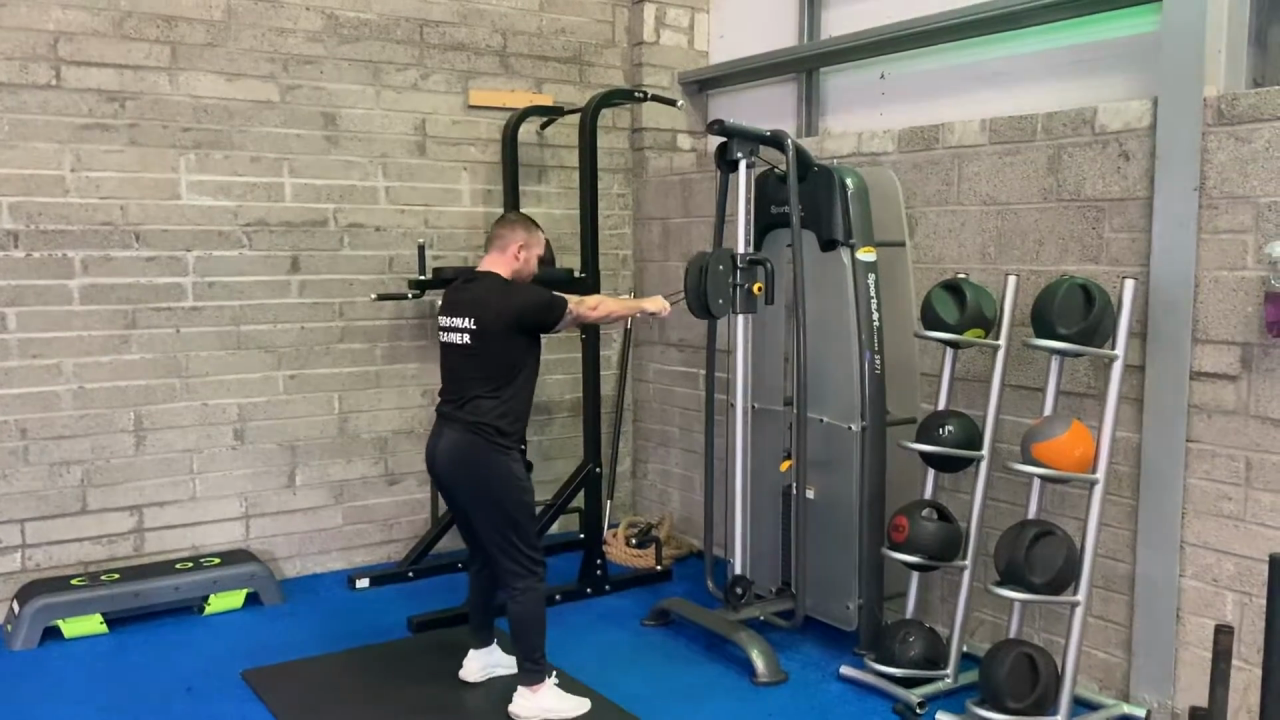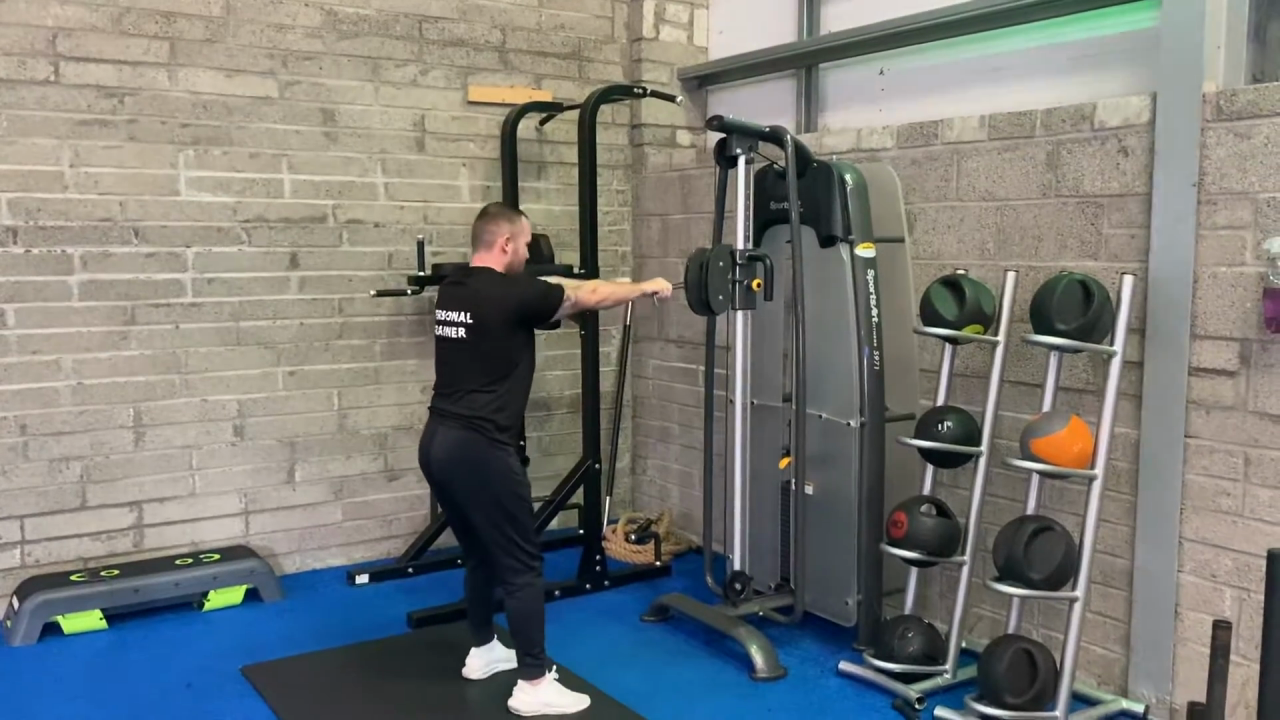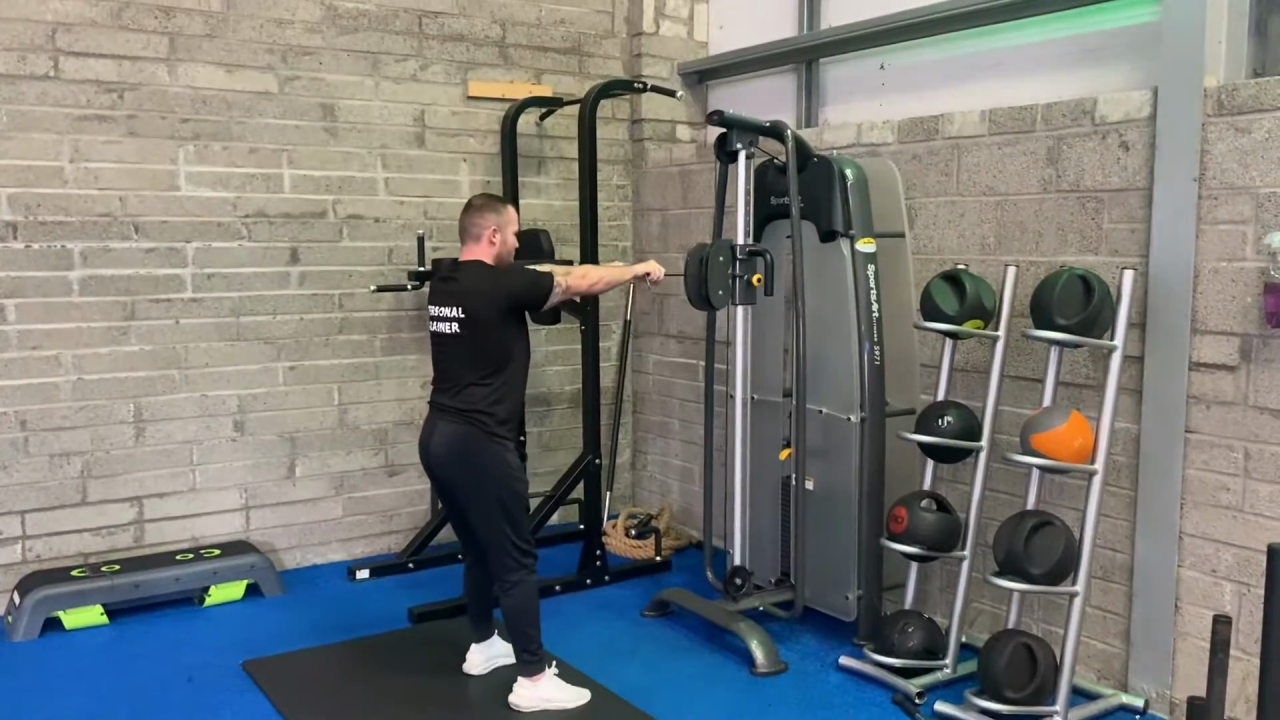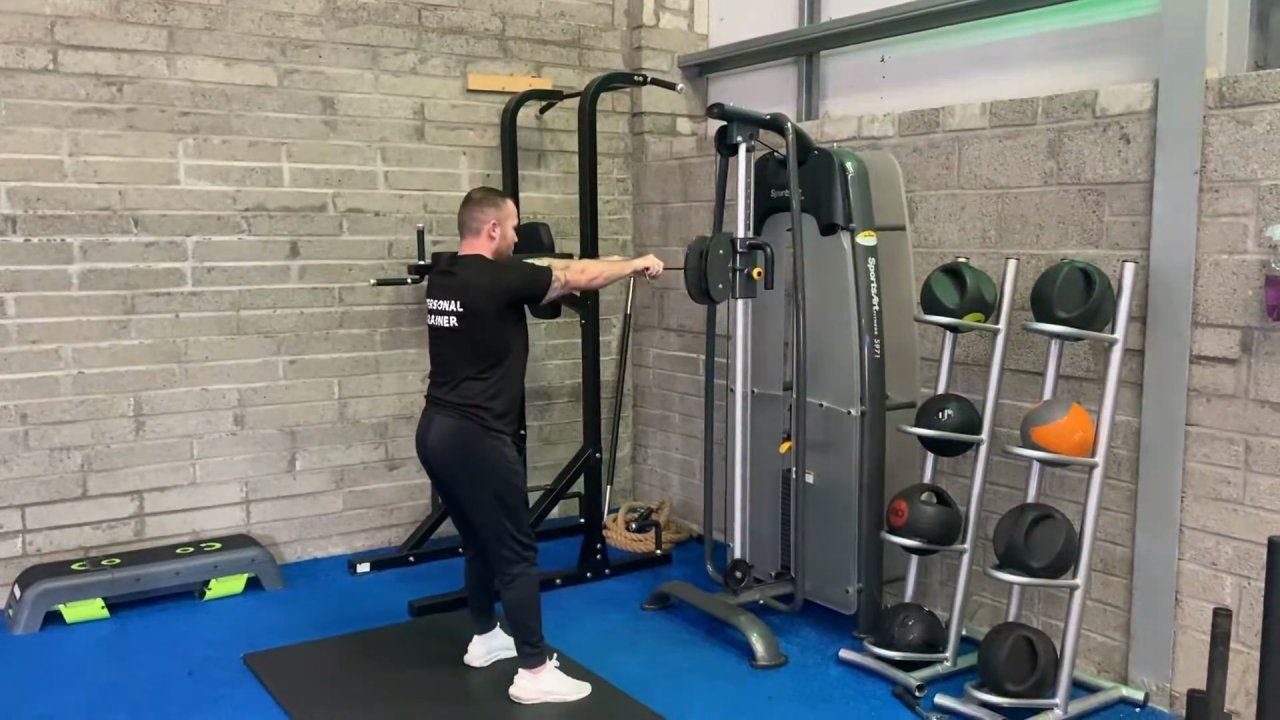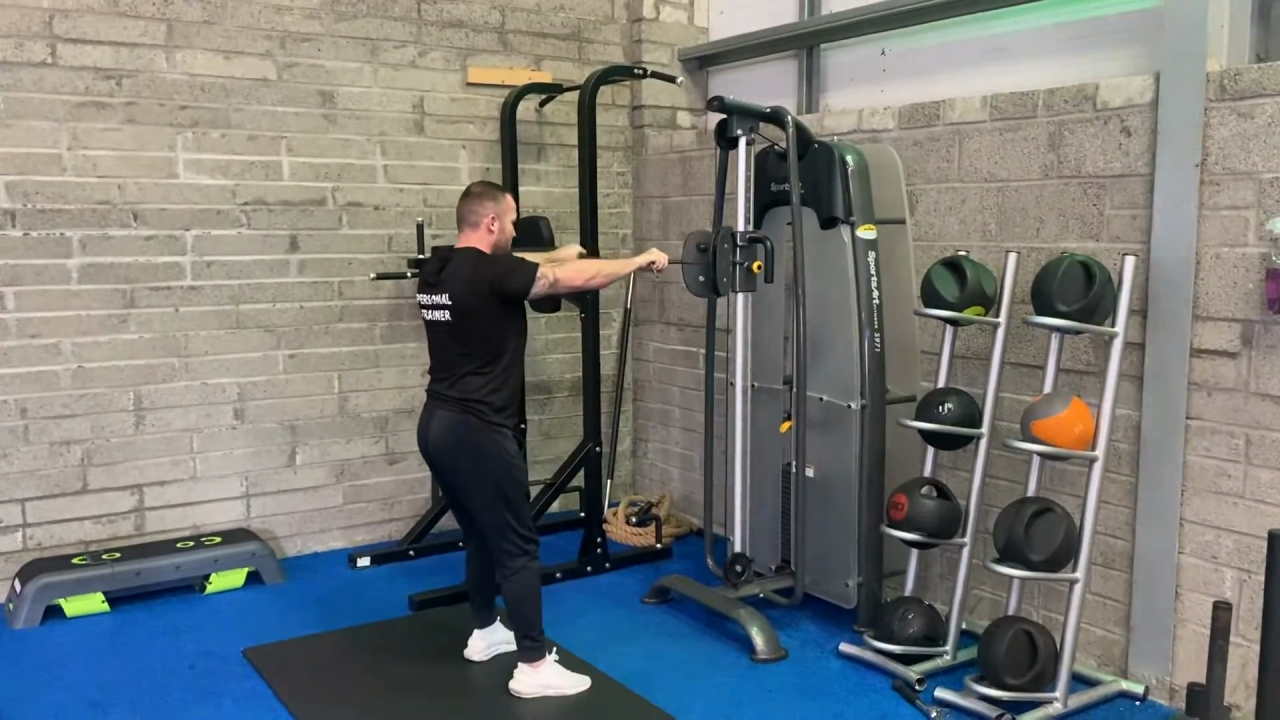
dt=0.3s
person 1, frame 1
left shoulder: (458, 296)
right shoulder: (514, 302)
right elbow: (588, 311)
right wrist: (643, 305)
left hip: (446, 445)
right hip: (484, 453)
left knee: (487, 555)
right knee: (524, 570)
left ankle: (481, 654)
person 1, frame 2
left shoulder: (453, 290)
right shoulder: (509, 294)
right elbow: (587, 298)
left wrist: (614, 285)
right wrist: (645, 287)
left hip: (439, 442)
right hip: (479, 449)
left knee: (481, 554)
right knee: (520, 564)
left ankle: (483, 650)
person 1, frame 3
left shoulder: (446, 284)
right shoulder: (500, 286)
left elbow: (550, 277)
right elbow: (578, 284)
left wrist: (600, 270)
right wrist: (637, 270)
left hip: (439, 437)
right hip: (479, 444)
left knee: (480, 549)
right knee: (515, 560)
left ankle: (483, 646)
right ankle: (533, 680)
person 1, frame 4
left shoulder: (445, 277)
right shoulder: (498, 279)
left elbow: (547, 271)
right elbow: (578, 279)
left wrist: (597, 260)
right wrist: (637, 264)
left hip: (436, 430)
right hip: (475, 438)
left knee: (480, 542)
right knee: (515, 553)
left ankle: (486, 638)
right ankle: (534, 673)
person 1, frame 5
left shoulder: (438, 268)
right shoulder: (488, 273)
right elbow: (574, 279)
left wrist: (558, 251)
right wrist: (639, 261)
left hip: (438, 425)
right hip: (477, 432)
left knee: (481, 536)
right knee: (517, 547)
left ankle: (485, 632)
right ankle: (534, 667)
